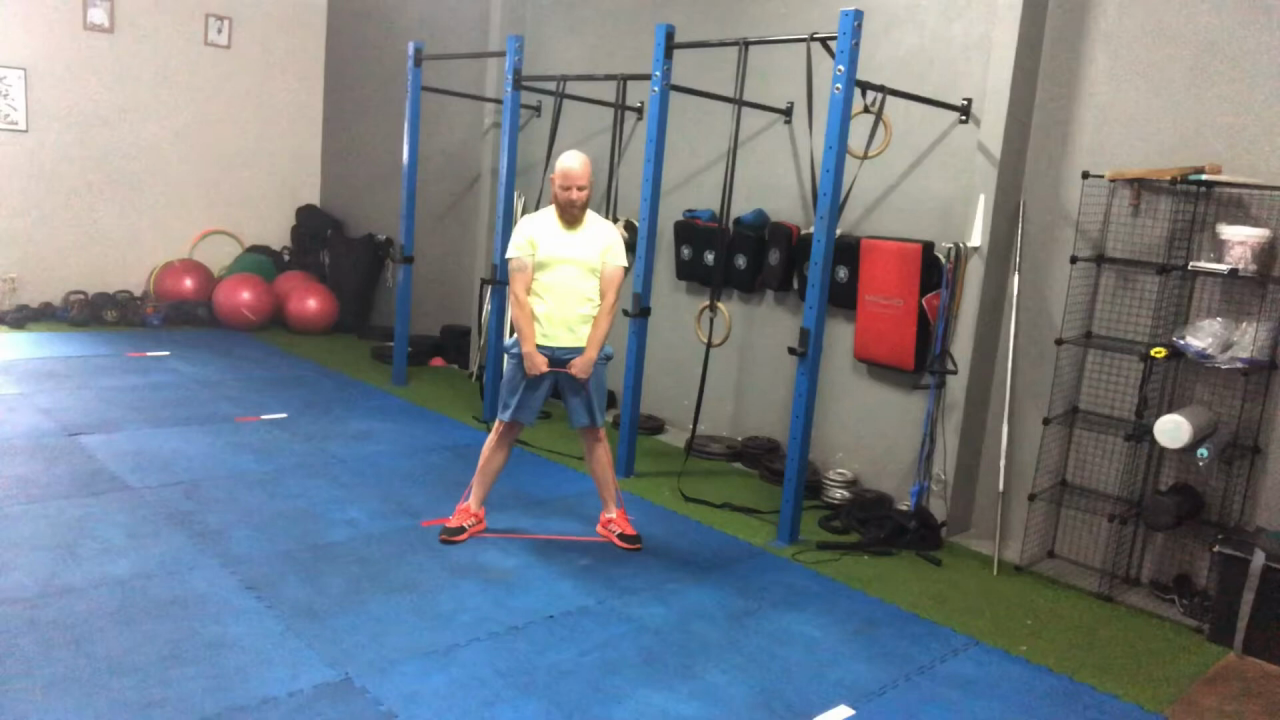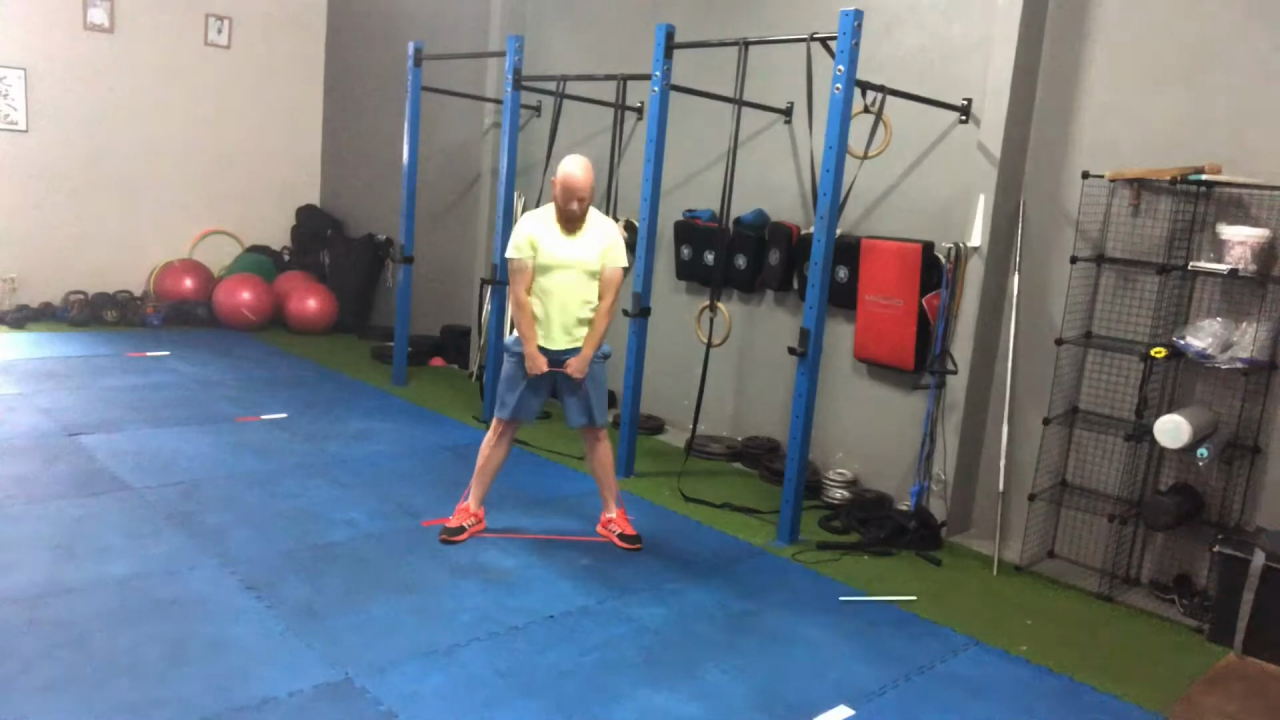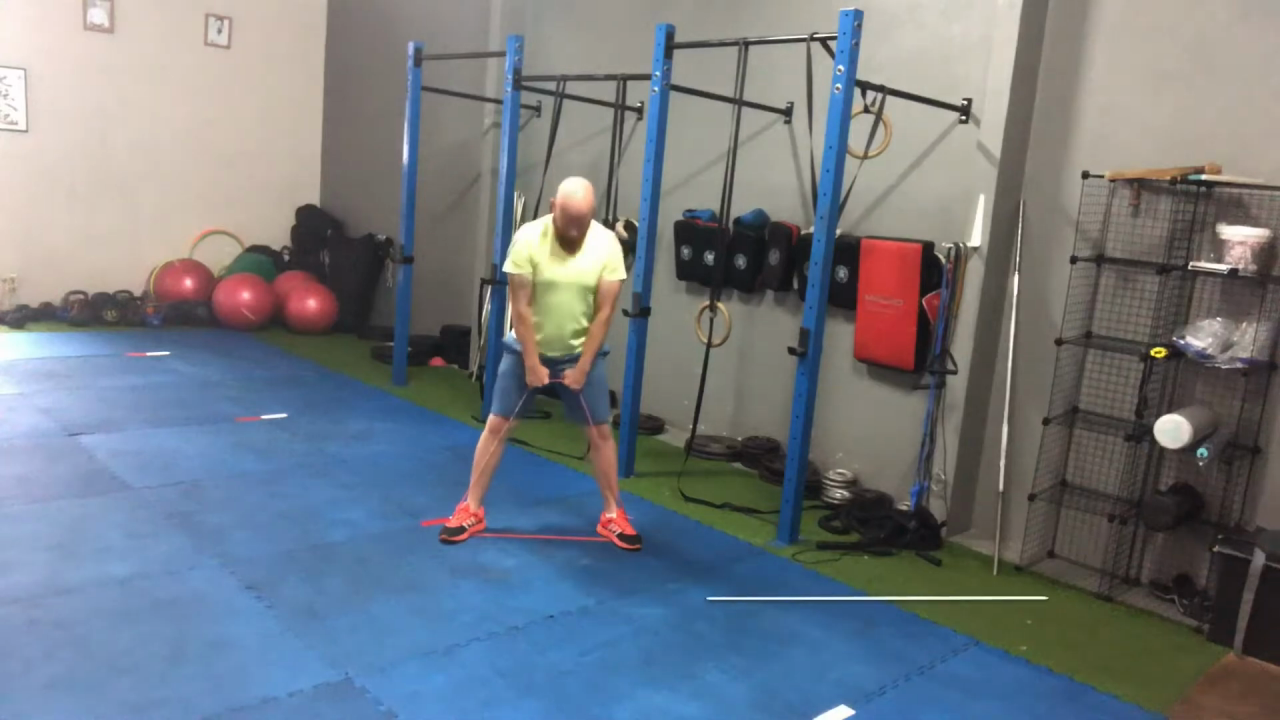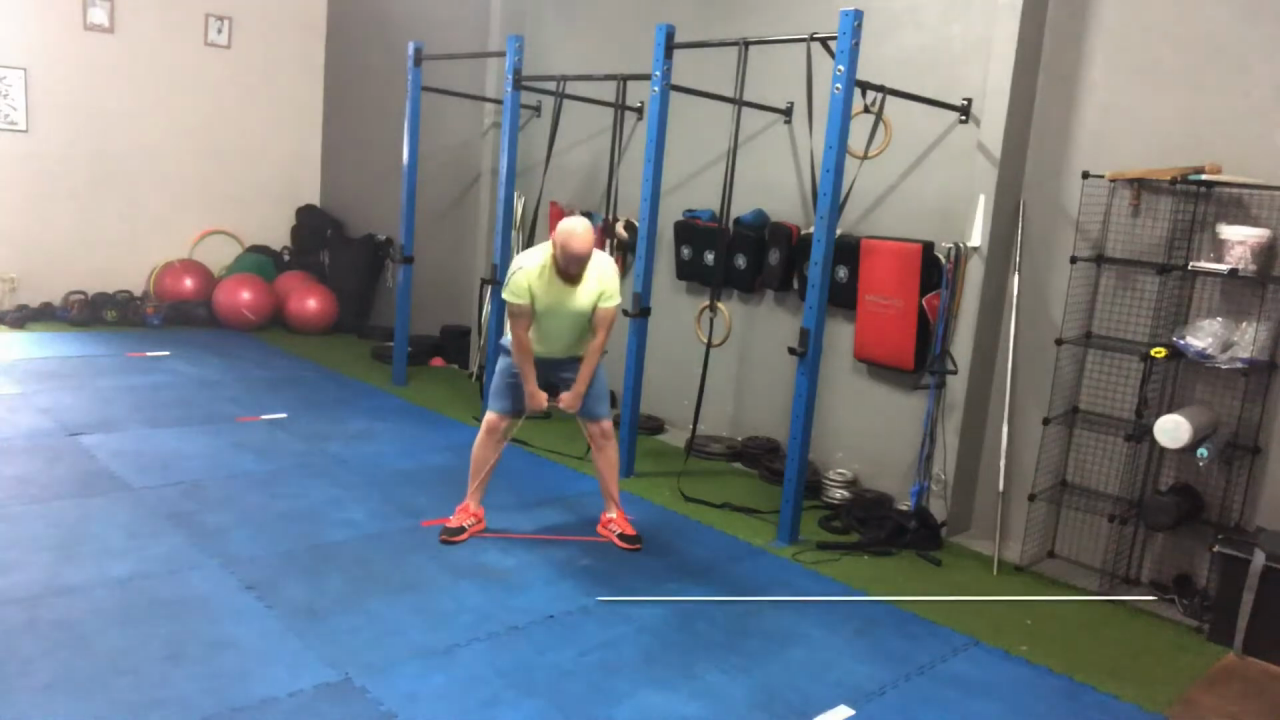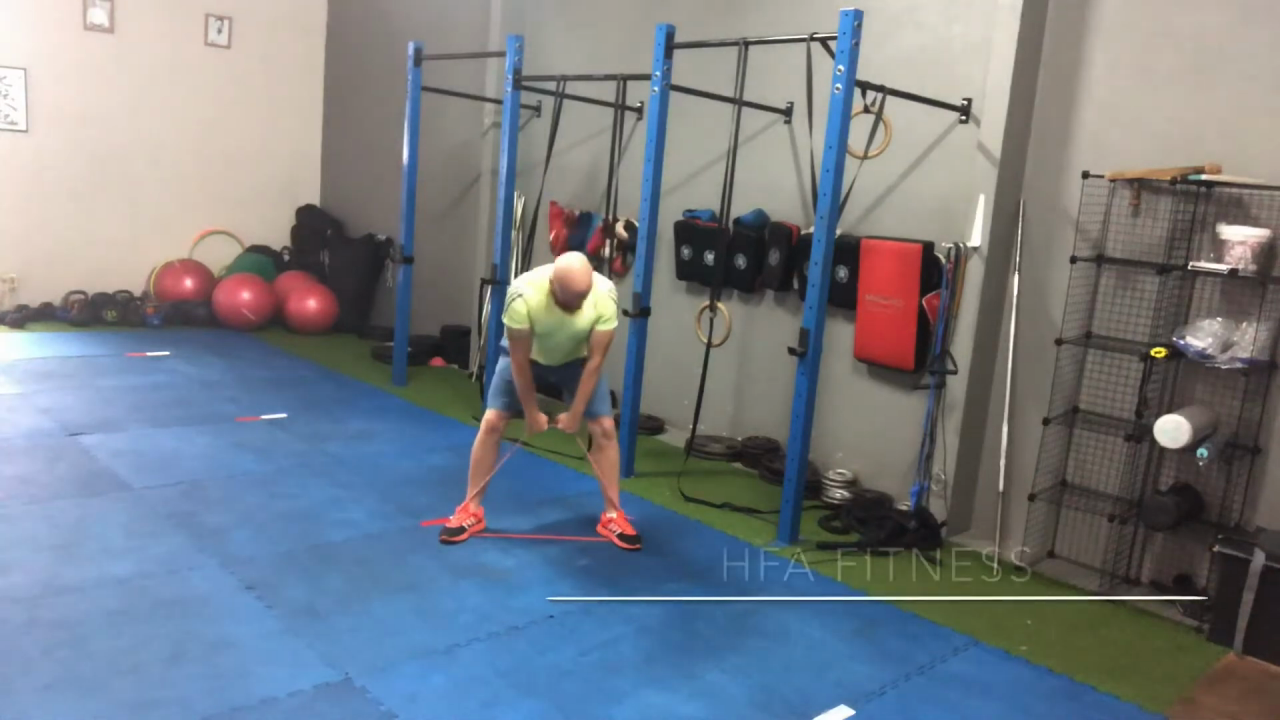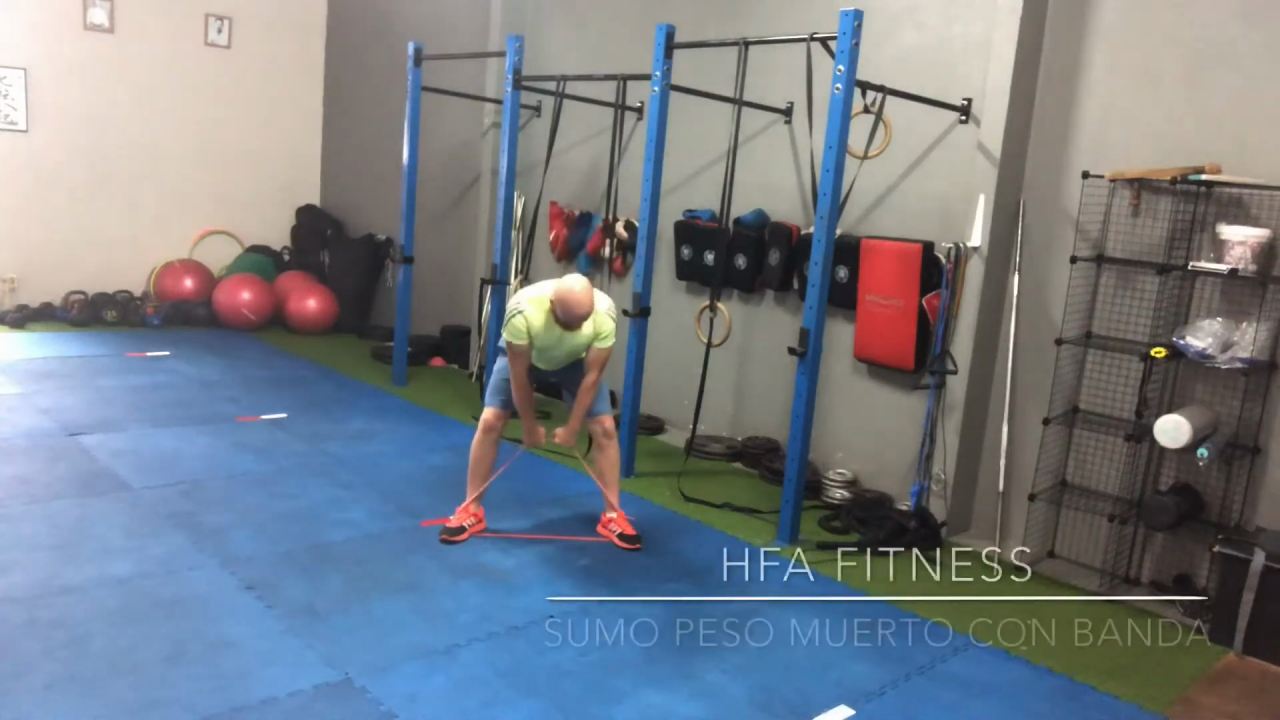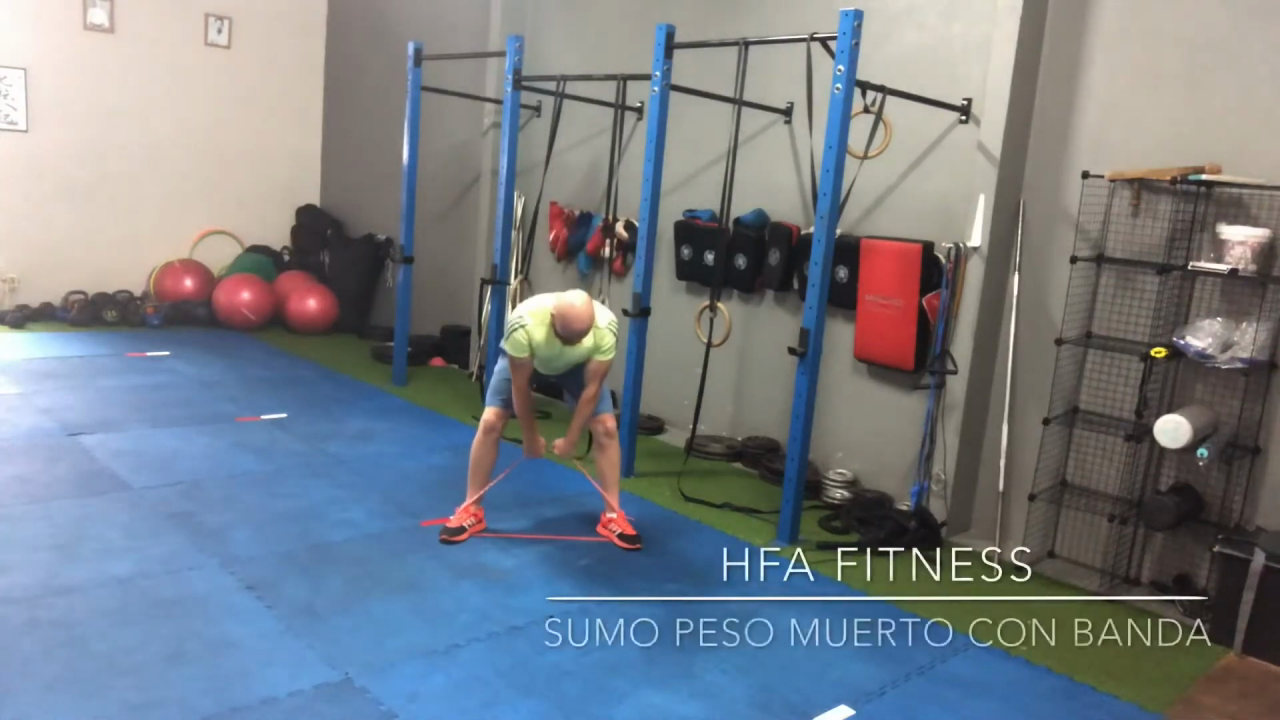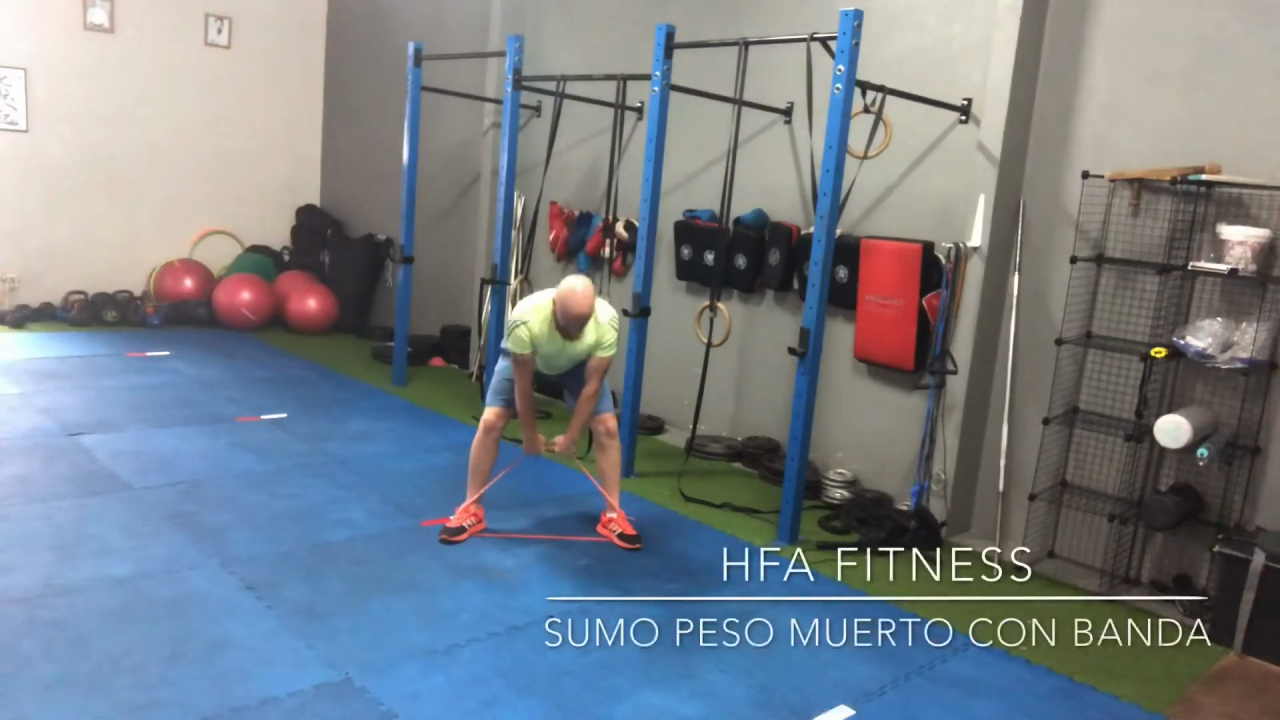
dt=0.4s
person 1, frame 1
left shoulder: (607, 233)
right shoulder: (530, 226)
left elbow: (608, 300)
right elbow: (518, 294)
left wrist: (590, 355)
right wrist: (530, 350)
left hip: (584, 352)
right hip: (534, 348)
left knee: (593, 432)
right knee: (506, 427)
left ankle: (612, 516)
right ankle: (472, 510)
person 1, frame 2
left shoulder: (608, 232)
right shoulder: (530, 225)
left elbow: (607, 301)
right elbow: (519, 294)
left wrist: (585, 355)
right wrist: (530, 351)
left hip: (583, 351)
right hip: (530, 346)
left knee: (595, 431)
right knee: (503, 425)
left ankle: (612, 515)
right ankle: (471, 510)
person 1, frame 3
left shoulder: (607, 245)
right shoulder: (528, 239)
left elbow: (604, 313)
right elbow: (520, 308)
left wrist: (582, 367)
right wrist: (532, 364)
left hip: (582, 351)
right hip: (527, 346)
left knee: (600, 430)
right knee: (497, 424)
left ankle: (612, 515)
right ankle: (471, 510)
person 1, frame 4
left shoulder: (606, 271)
right shoulder: (525, 268)
left elbow: (599, 337)
right elbow: (520, 335)
left wrist: (578, 390)
right wrist: (530, 388)
left hip: (578, 357)
right hip: (525, 353)
left knee: (603, 429)
right knee: (493, 424)
left ankle: (613, 515)
right ankle: (471, 510)
person 1, frame 5
left shoulder: (605, 294)
right shoulder: (523, 293)
left elbow: (595, 360)
right elbow: (519, 359)
left wrist: (575, 412)
right wrist: (531, 411)
left hip: (577, 359)
right hip: (525, 354)
left knee: (604, 427)
right knee: (492, 422)
left ankle: (612, 516)
right ankle: (471, 510)
person 1, frame 6
left shoulder: (605, 312)
right shoulder: (522, 309)
left elbow: (592, 375)
right elbow: (519, 373)
left wrist: (572, 426)
right wrist: (530, 425)
left hip: (575, 361)
right hip: (522, 355)
left knee: (605, 427)
right knee: (490, 422)
left ankle: (612, 515)
right ankle: (471, 510)
person 1, frame 7
left shoulder: (606, 326)
right shoulder: (523, 322)
left elbow: (592, 387)
right elbow: (520, 385)
left wrist: (571, 438)
right wrist: (531, 437)
left hip: (577, 365)
right hip: (523, 359)
left knee: (606, 427)
right knee: (490, 422)
left ankle: (613, 516)
right ankle: (471, 510)
person 1, frame 8
left shoulder: (606, 320)
right shoulder: (526, 317)
left elbow: (592, 384)
right elbow: (523, 383)
left wrist: (571, 435)
right wrist: (530, 434)
left hip: (577, 364)
right hip: (523, 359)
left knee: (607, 428)
right knee: (490, 423)
left ankle: (613, 516)
right ankle: (471, 511)
